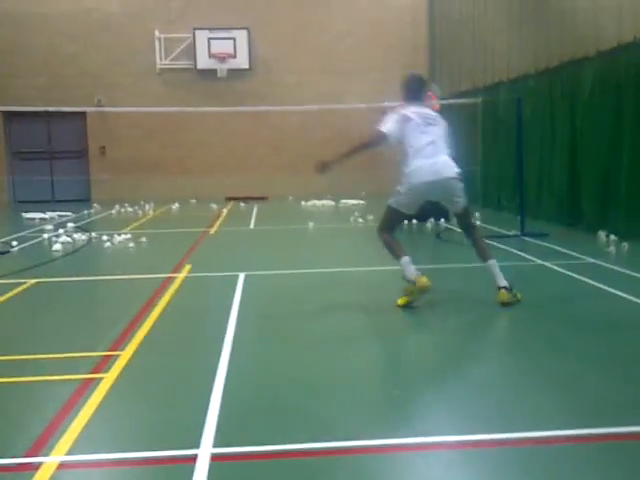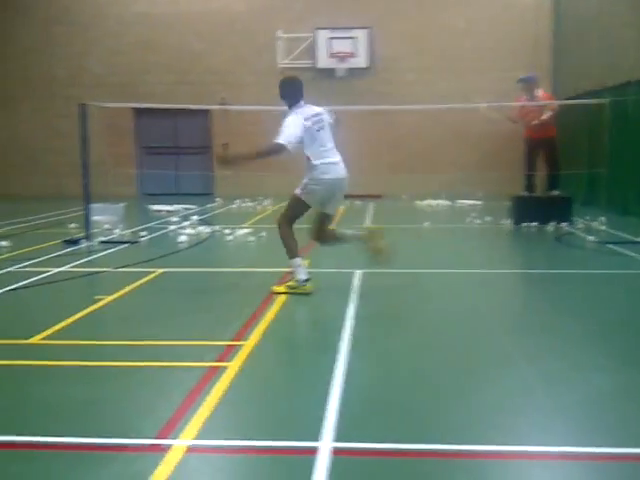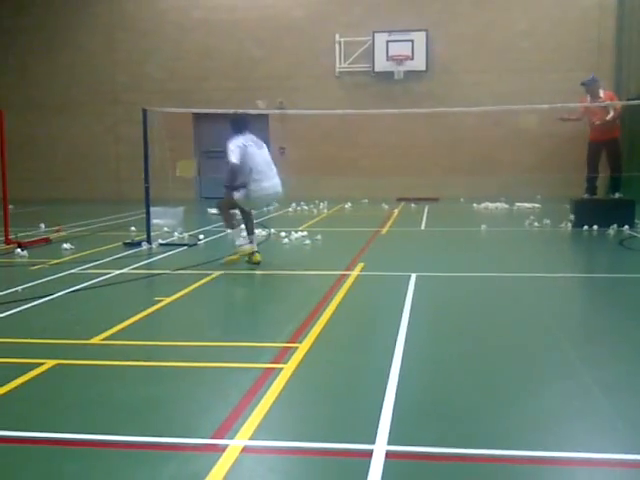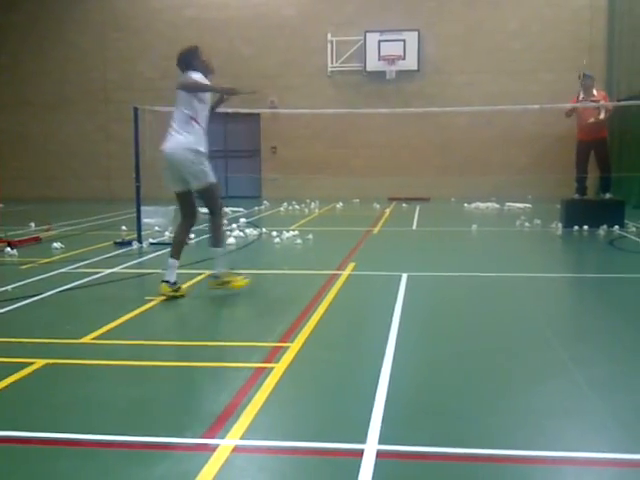
dt=0.7s
person 1, frame 1
left shoulder: (400, 115)
right shoulder: (438, 119)
left elbow: (377, 138)
left wrist: (336, 159)
left hip: (417, 178)
right hip: (448, 175)
left knee: (385, 230)
right knee: (470, 230)
left ankle: (414, 278)
right ankle: (502, 287)
person 1, frame 2
left shoulder: (293, 121)
right shoulder: (320, 112)
left elbow: (277, 148)
left wrist: (239, 157)
left hip: (321, 177)
right hip: (339, 174)
left knee: (284, 224)
right knee: (320, 235)
left ankle: (301, 280)
right ankle: (366, 236)
person 1, frame 3
left shoulder: (235, 143)
right shoulder: (259, 142)
left elbow: (234, 169)
left wrist: (228, 189)
right wrist: (240, 184)
left hip: (259, 191)
right hip: (275, 189)
left knee: (223, 205)
right knee: (244, 206)
left ankle: (243, 247)
right ankle: (253, 251)
person 1, frame 4
left shoulder: (199, 83)
right shoulder: (196, 79)
right elbow: (184, 84)
left wrist: (218, 97)
right wrist: (220, 89)
left hip: (175, 151)
right hip: (188, 152)
left knee: (187, 218)
right knee: (216, 211)
left ankle: (169, 281)
right ankle: (220, 273)
person 2, frame 1
left shoulder: (431, 98)
right shoulder: (410, 100)
left elbow: (435, 112)
right elbow: (405, 116)
left hip: (430, 135)
right hip: (415, 136)
right knee: (413, 164)
right ankle: (411, 190)
person 2, frame 2
left shoulder: (546, 96)
right shoulder: (522, 100)
left elbow: (553, 111)
right elbow: (519, 118)
left wrist: (541, 121)
right wrist: (512, 119)
left hip: (548, 135)
right hip: (531, 136)
left knee: (552, 163)
right knee: (529, 164)
left ankle: (553, 189)
right ankle: (529, 189)
person 2, frame 3
left shoulder: (610, 95)
right shoulder: (586, 101)
left elbow: (617, 112)
right elbow: (579, 117)
left wrist: (606, 121)
right wrist: (566, 118)
left hip: (611, 136)
right hip: (595, 137)
left knee: (615, 165)
right knee: (591, 166)
left ankle: (616, 191)
right ankle: (590, 192)
person 2, frame 4
left shoulder: (602, 95)
right shoulder: (577, 99)
left elbow: (609, 112)
right elbow: (567, 114)
left wrist: (602, 119)
right wrist: (574, 106)
left hip: (600, 136)
right hip: (583, 138)
left knee: (604, 165)
right knee: (580, 166)
left ankle: (606, 192)
right ankle: (580, 192)
